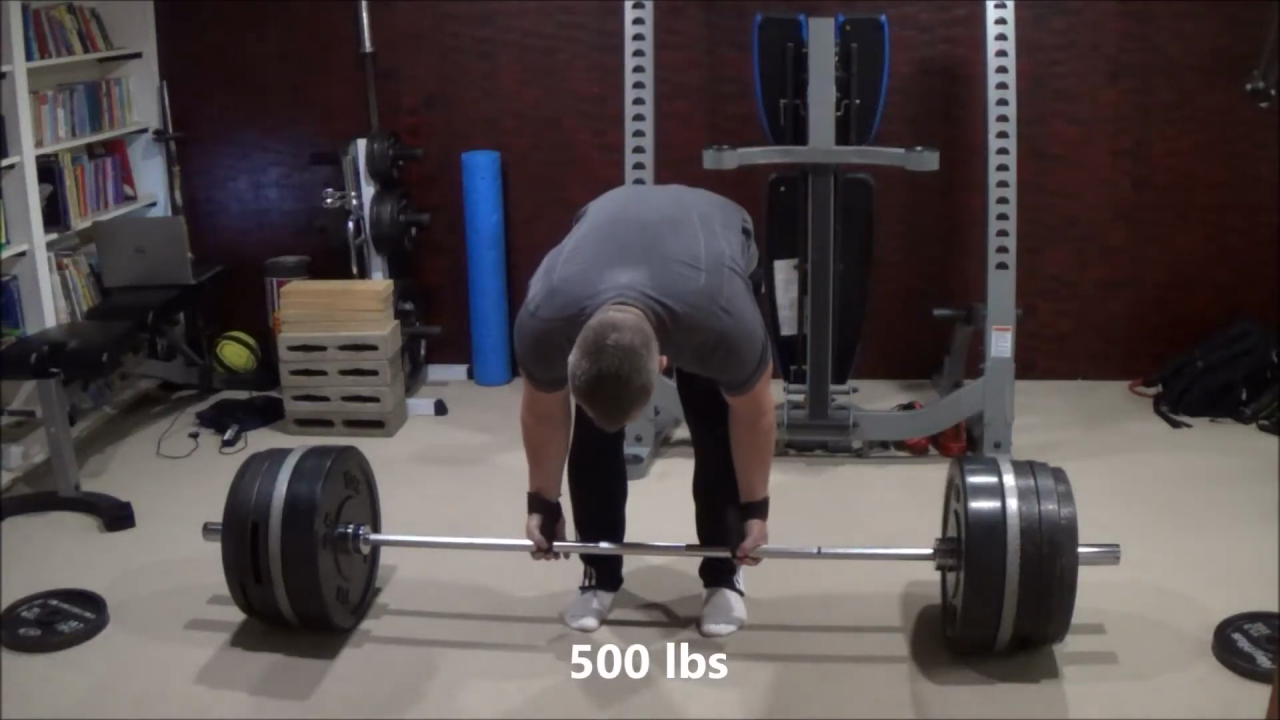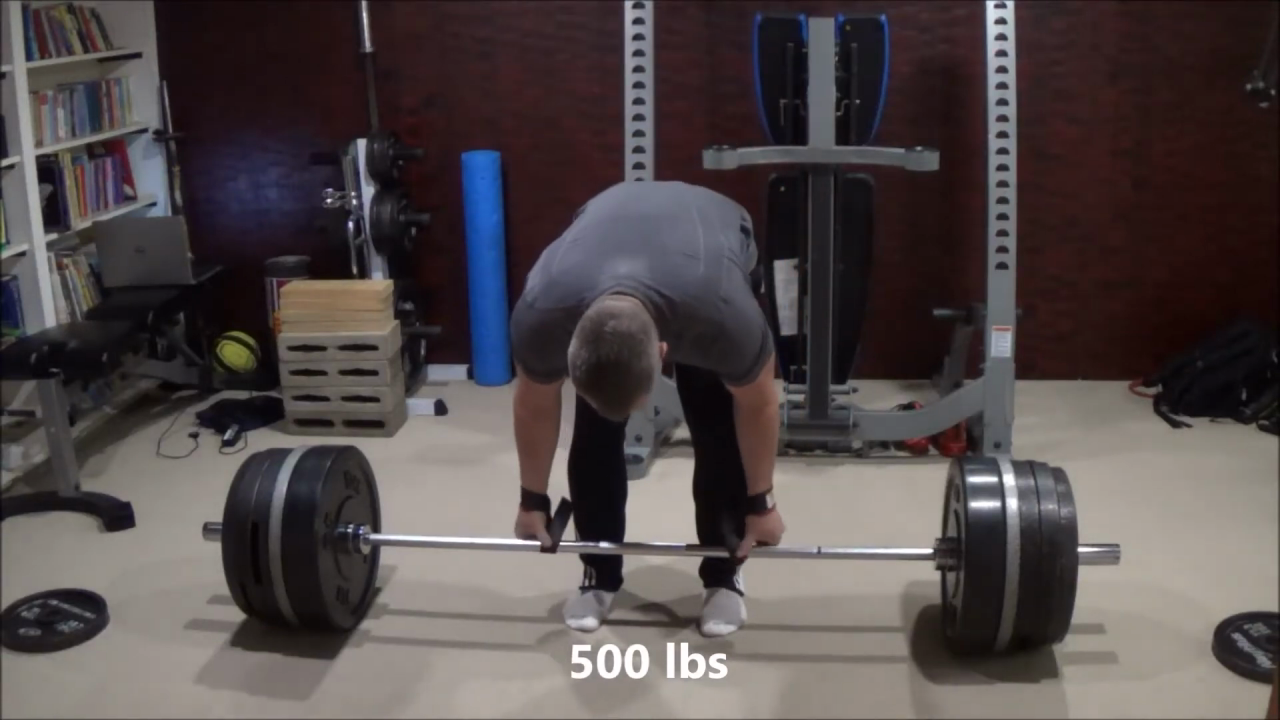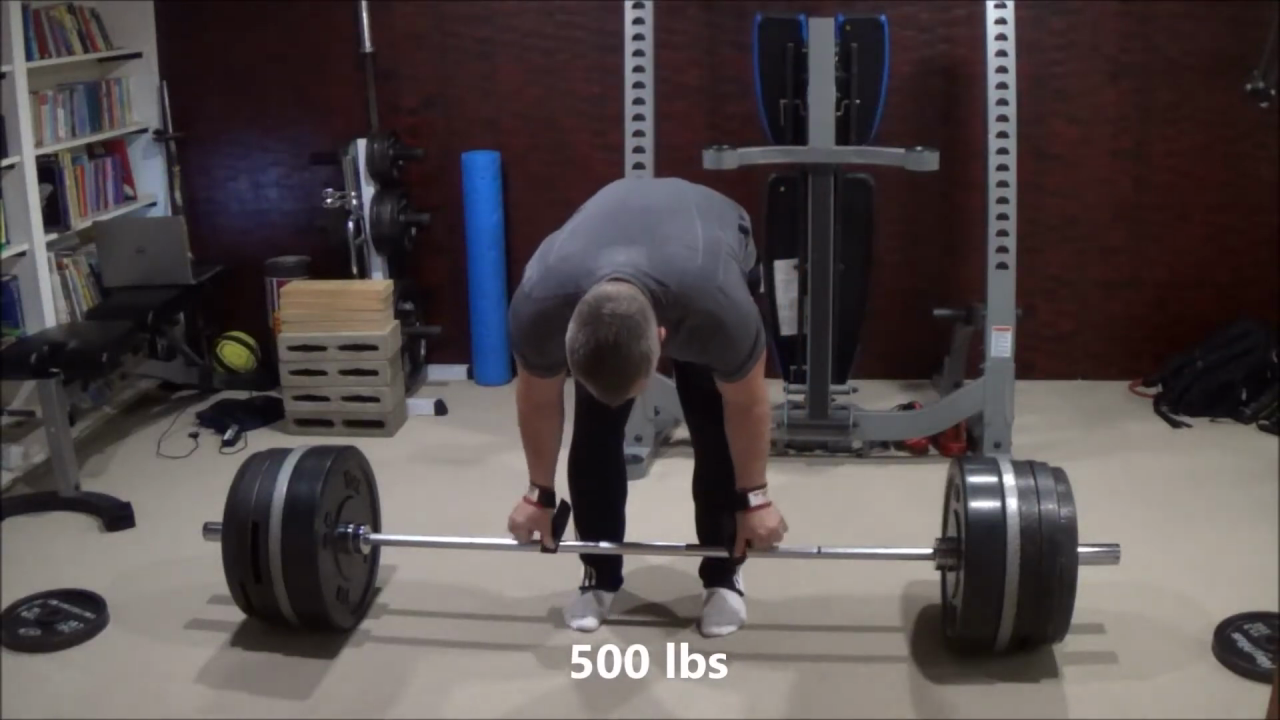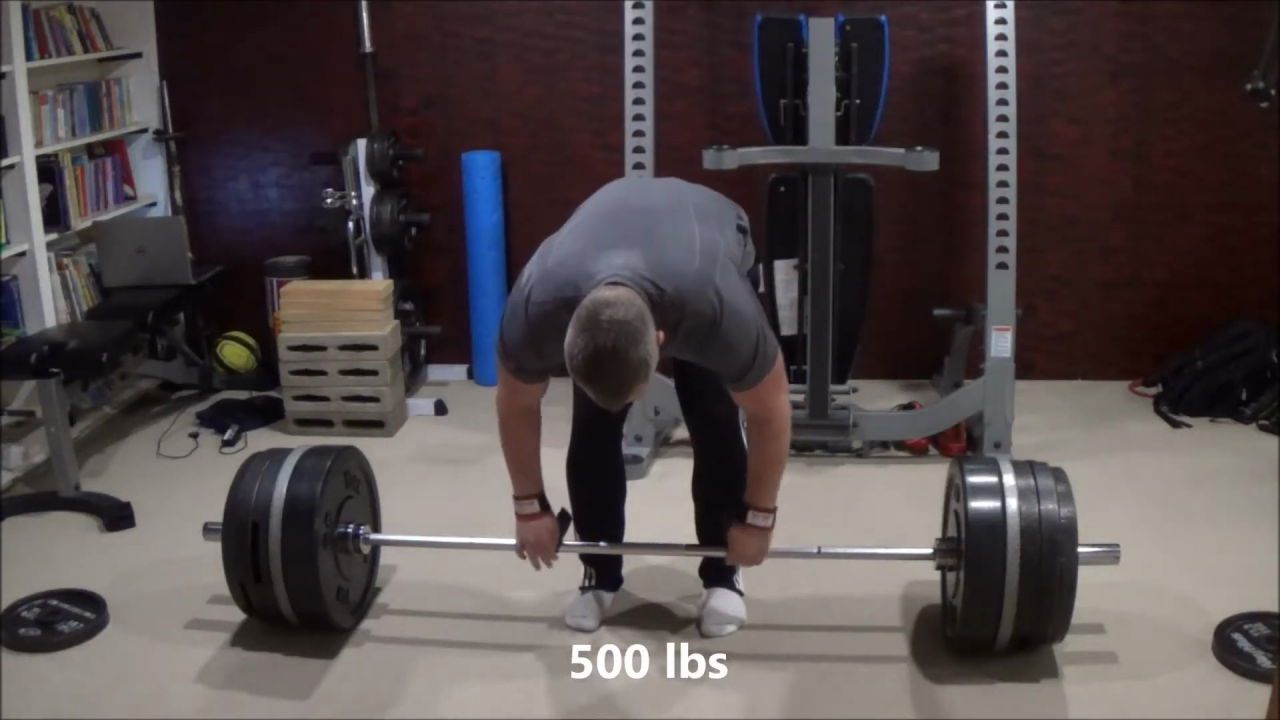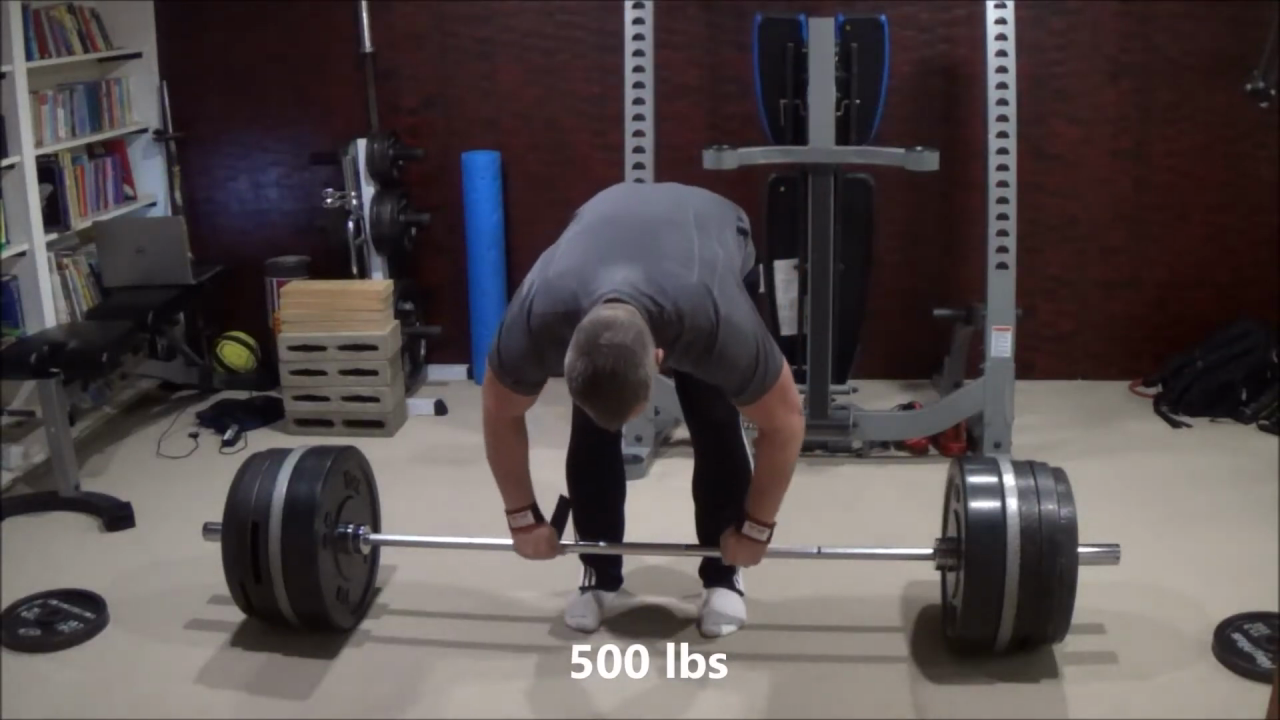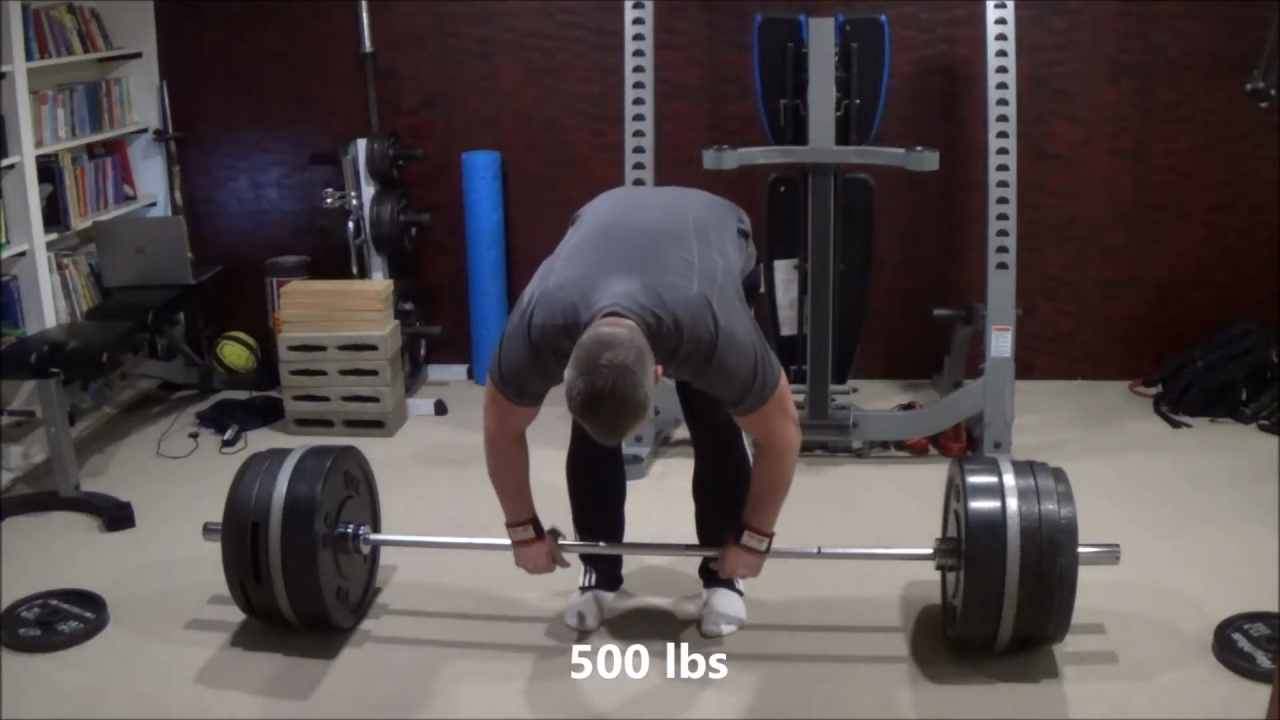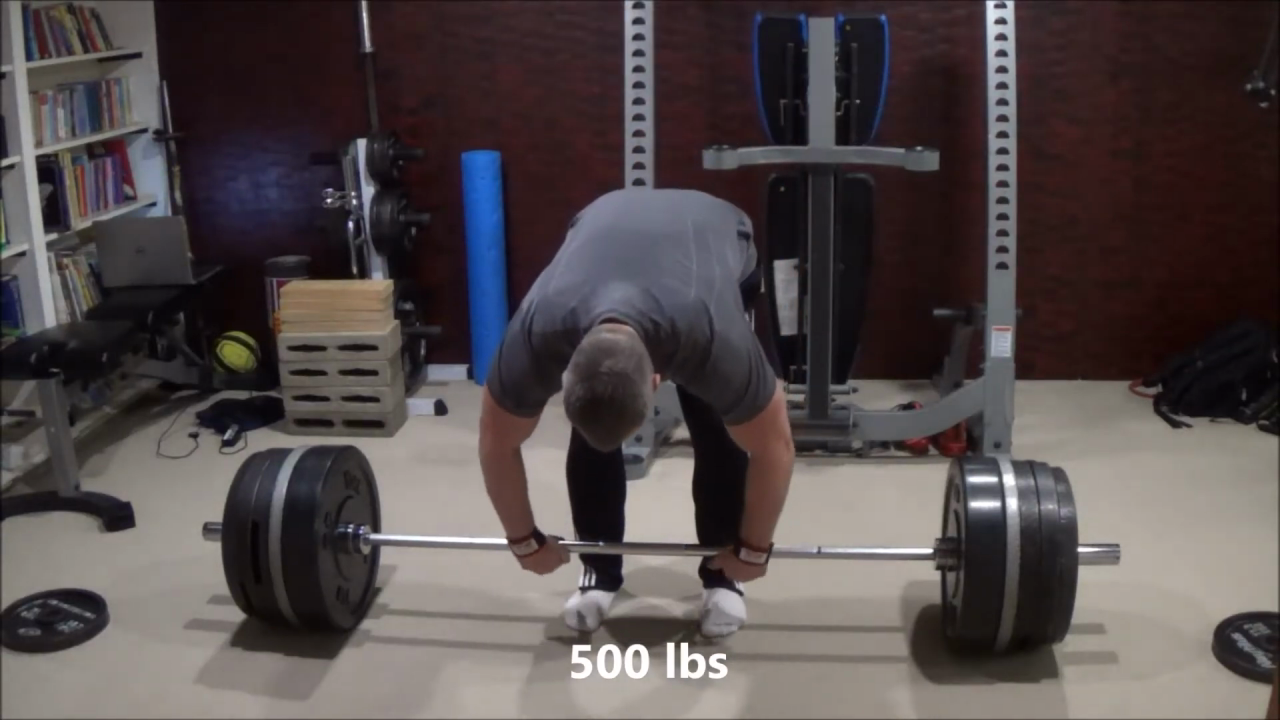
dt=0.2s
person 1, frame 1
left shoulder: (723, 322)
right shoulder: (543, 322)
left elbow: (752, 415)
right elbow: (544, 414)
left wrist: (754, 508)
right wrist: (543, 505)
left knee: (717, 429)
right knee: (592, 432)
left ankle: (723, 574)
right ankle: (599, 572)
person 1, frame 2
left shoulder: (723, 313)
right shoulder: (540, 315)
left elbow: (757, 405)
right elbow: (536, 406)
left wrist: (760, 501)
right wrist: (534, 499)
left knee: (717, 429)
right knee: (594, 430)
left ankle: (722, 574)
right ankle: (599, 572)
person 1, frame 3
left shoulder: (719, 305)
right shoulder: (538, 305)
left elbow: (745, 406)
right elbow: (538, 399)
left wrist: (753, 498)
right wrist: (539, 493)
left knee: (715, 425)
right knee: (594, 428)
left ankle: (722, 574)
right ankle: (599, 572)
person 1, frame 4
left shoulder: (720, 310)
right shoulder: (535, 308)
left elbow: (771, 413)
right elbow: (515, 406)
left wrist: (758, 517)
right wrist: (530, 507)
left knee: (715, 425)
right knee: (592, 427)
left ankle: (722, 574)
right ankle: (599, 572)
person 1, frame 5
left shoulder: (719, 324)
right shoulder: (536, 319)
left elbow: (784, 423)
right elbow: (500, 416)
left wrist: (754, 530)
right wrist: (523, 517)
left knee: (716, 425)
right knee: (590, 430)
left ankle: (722, 573)
right ankle: (599, 571)
person 1, frame 6
left shoulder: (718, 335)
right shoulder: (536, 331)
left elbow: (780, 435)
right elbow: (502, 431)
left wrist: (754, 540)
right wrist: (524, 532)
left knee: (716, 427)
right knee: (589, 435)
left ankle: (721, 575)
right ankle: (599, 569)
person 1, frame 7
left shoulder: (716, 342)
right shoulder: (536, 338)
left elbow: (773, 450)
right elbow: (497, 445)
left wrist: (752, 551)
right wrist: (526, 542)
left knee: (716, 430)
right knee: (589, 436)
left ankle: (720, 575)
right ankle: (599, 569)
